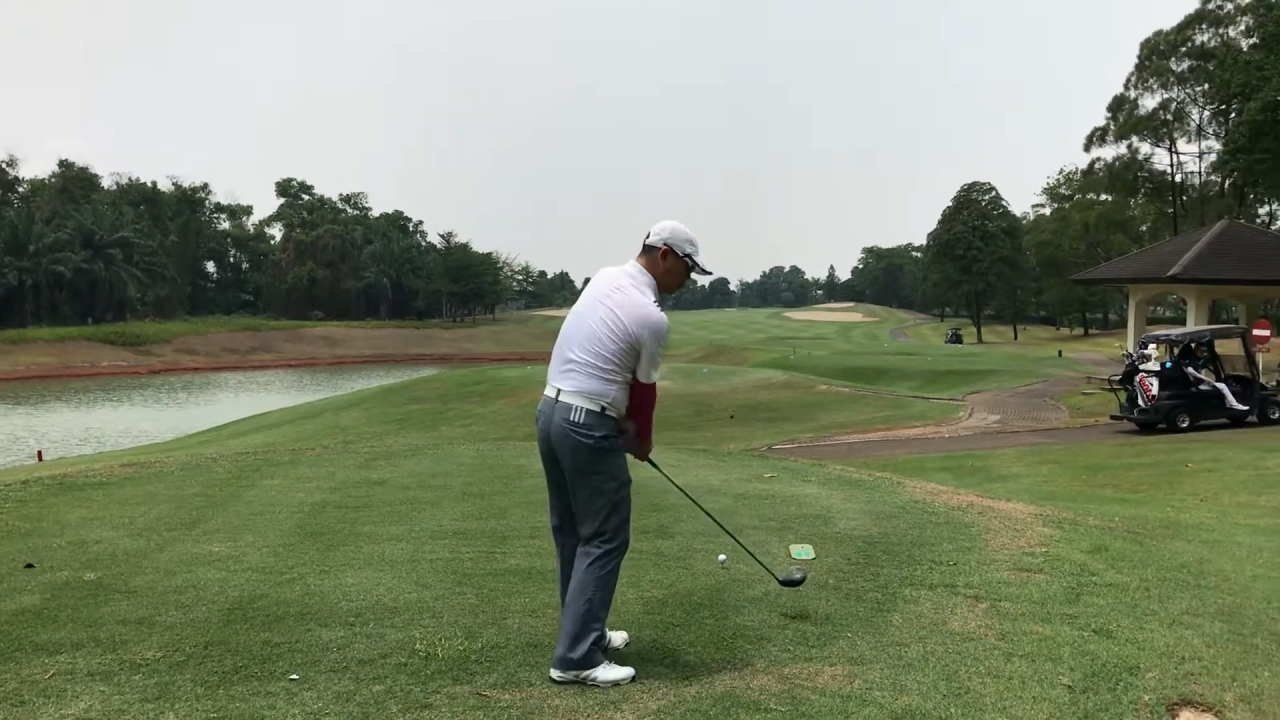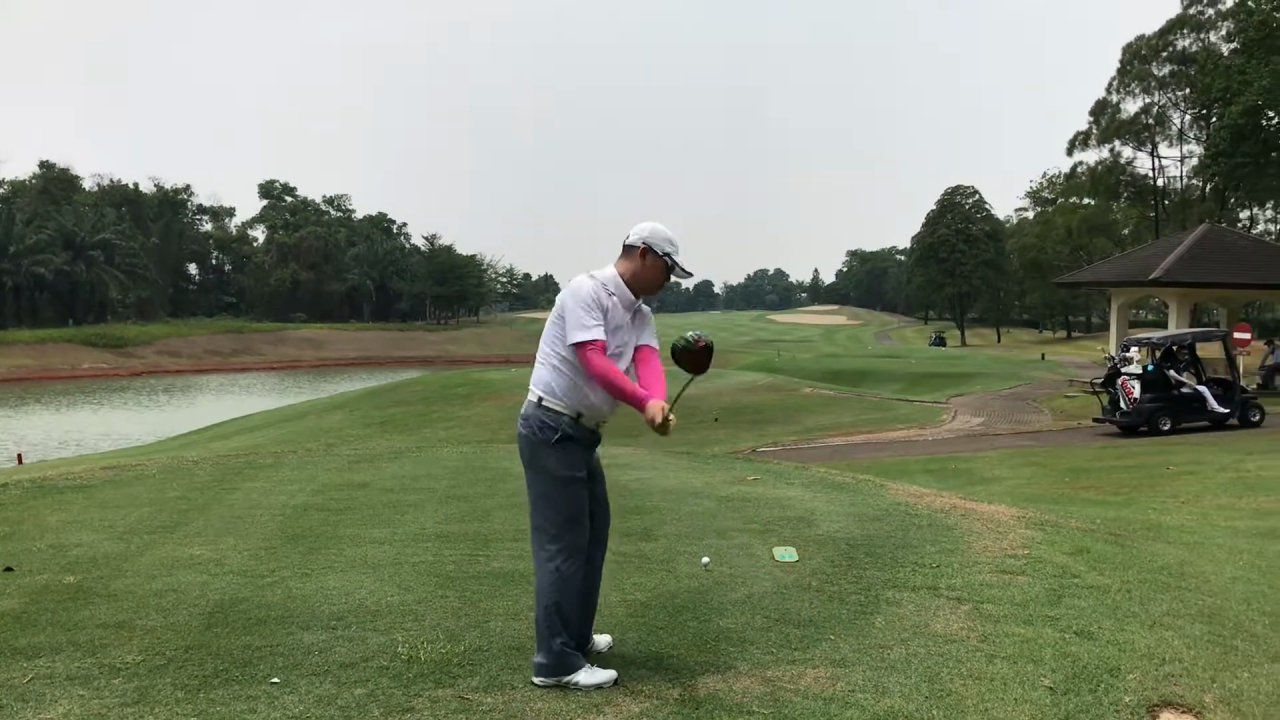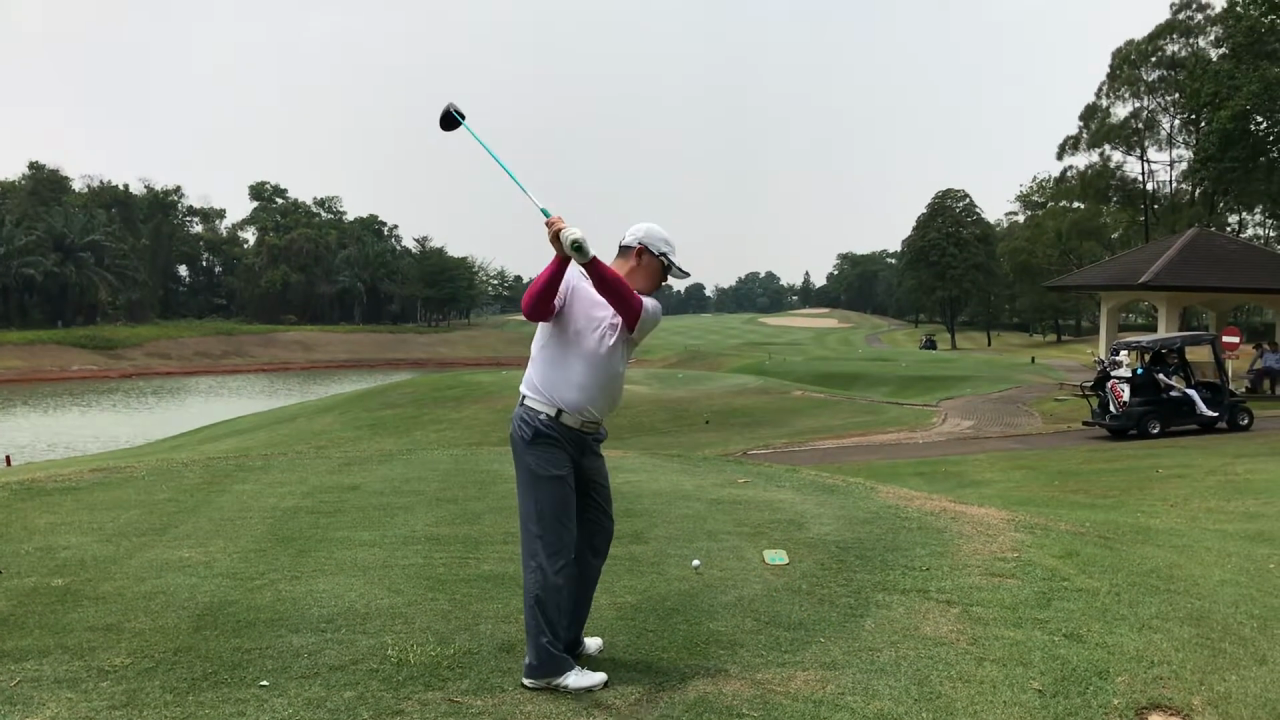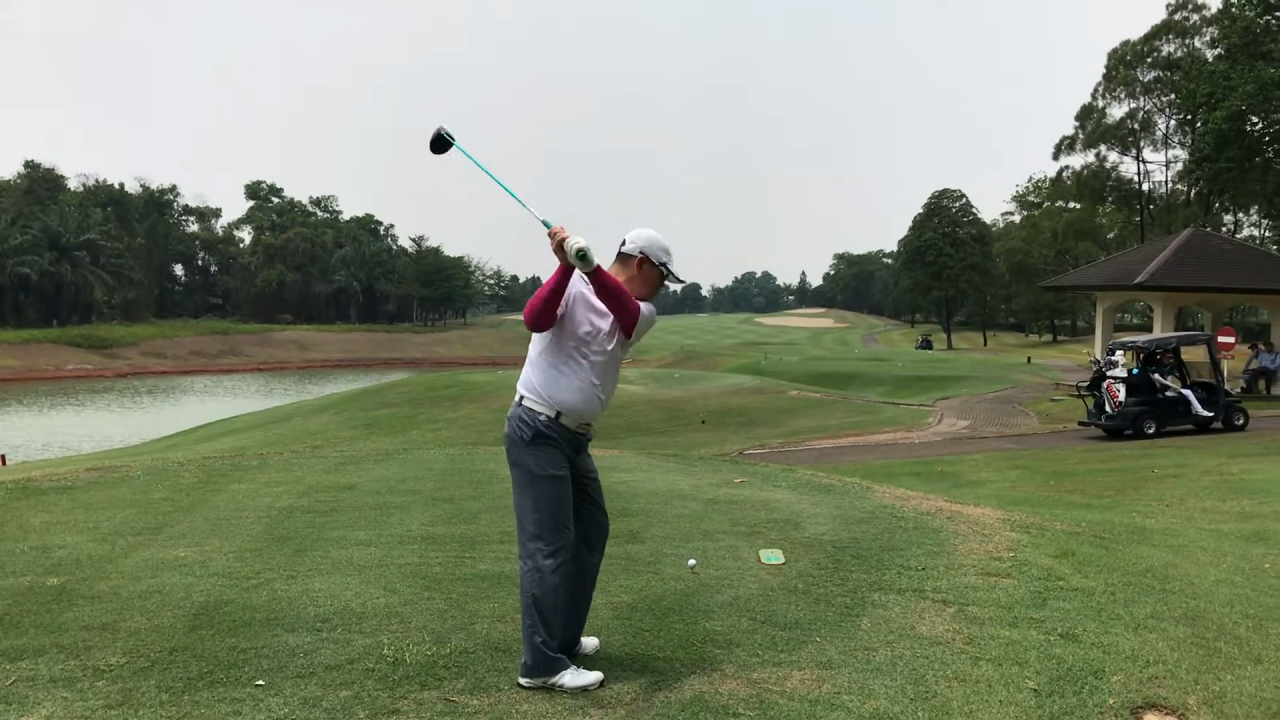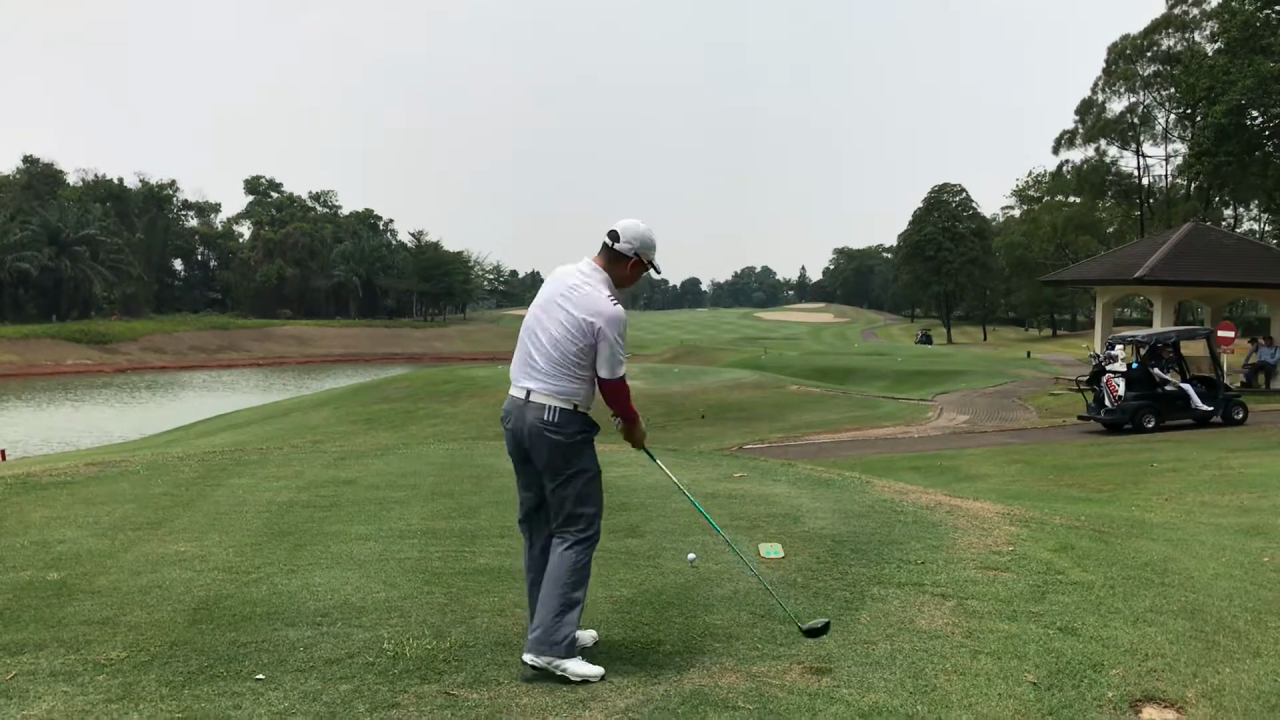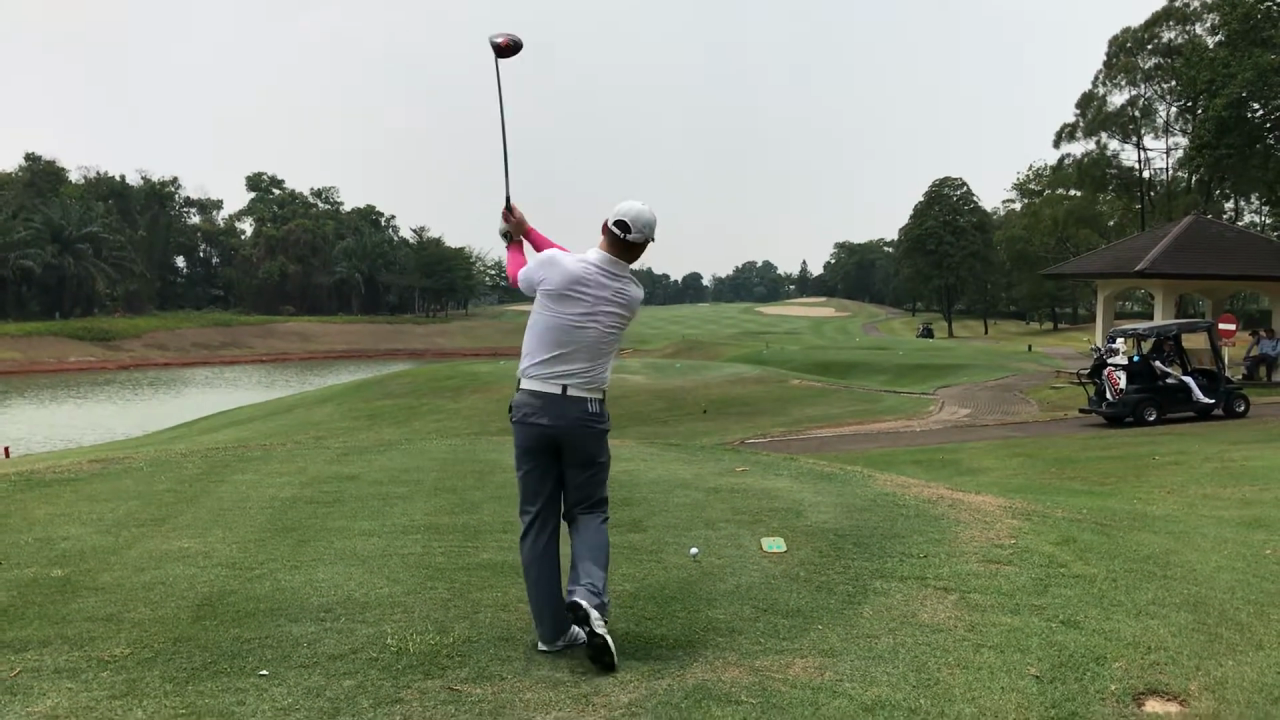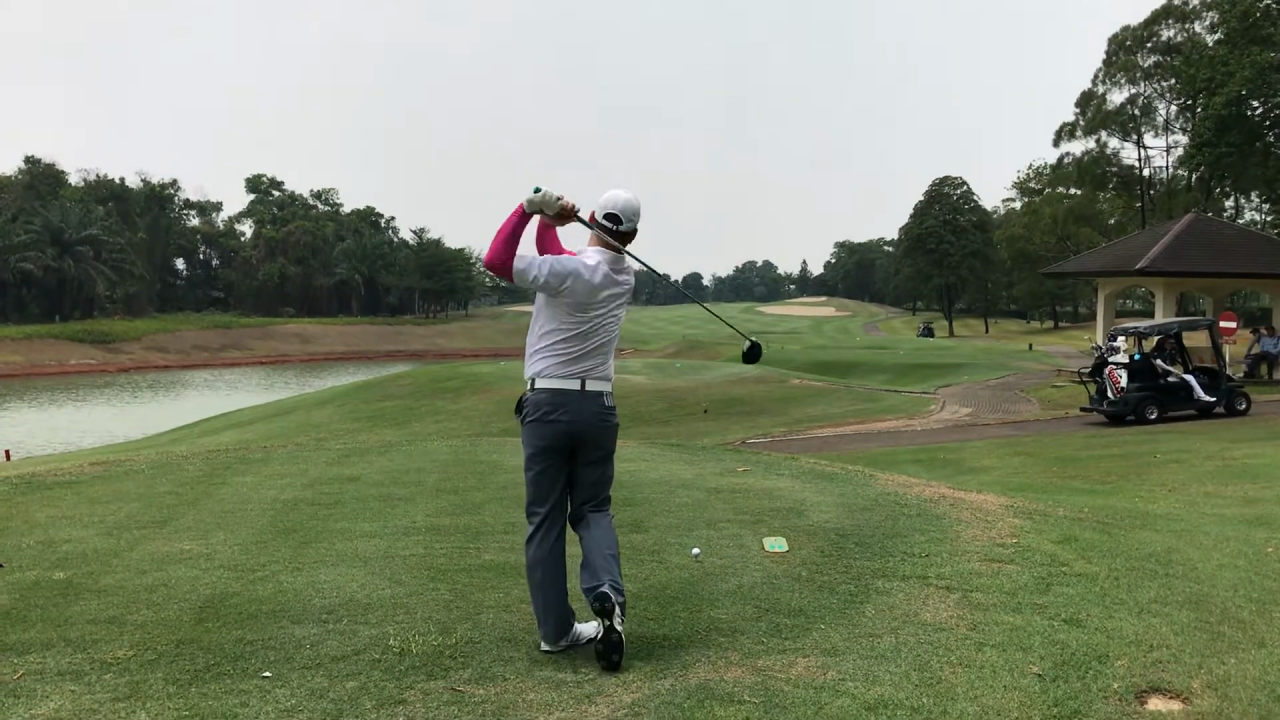
dt=0.3s
person 1, frame 1
left shoulder: (605, 279)
right shoulder: (652, 319)
right elbow: (643, 392)
left wrist: (622, 423)
right wrist: (641, 437)
left hip: (552, 413)
right hip: (589, 426)
left knee: (573, 533)
right knee: (604, 540)
left ankle: (582, 631)
right ankle: (574, 657)
person 1, frame 2
left shoulder: (641, 314)
right shoulder: (586, 289)
left elbow: (650, 361)
right elbow: (595, 362)
left wrist: (659, 402)
right wrist: (642, 404)
left hip: (579, 433)
right hip: (552, 429)
left knee: (590, 534)
right knee: (562, 543)
left ankle: (573, 635)
right ankle: (556, 662)
person 1, frame 3
left shoulder: (646, 308)
right shoulder: (567, 279)
left elbow: (624, 304)
right elbow: (532, 308)
left wrist: (585, 255)
right wrist: (563, 257)
left hip: (586, 437)
right hip: (542, 430)
left knee: (593, 538)
right knee: (551, 546)
left ankle: (564, 639)
right ankle: (545, 663)
person 1, frame 4
left shoulder: (642, 311)
right shoulder: (573, 286)
left elbow: (626, 314)
right elbow: (535, 319)
left wrist: (588, 261)
right wrist: (567, 266)
left hip: (569, 436)
right hip: (537, 431)
left knee: (590, 535)
right knee: (548, 543)
left ankle: (562, 638)
right ankle: (542, 663)
person 1, frame 5
left shoulder: (569, 278)
right shoulder: (608, 312)
right elbow: (613, 387)
left wrist: (625, 411)
right wrist: (632, 423)
left hip: (521, 412)
right hip: (560, 423)
left knee: (542, 527)
right knee: (576, 530)
left ankle: (550, 628)
right ankle: (548, 645)
person 1, frame 6
left shoulder: (554, 267)
right shoulder: (632, 295)
left elbow: (516, 274)
left wrist: (512, 235)
right wrist: (525, 230)
left hip: (533, 407)
right hip: (586, 412)
left knee: (539, 520)
right knee: (589, 513)
left ankle: (552, 628)
right ankle: (588, 596)
person 1, frame 7
left shoulder: (571, 271)
right shoulder: (626, 277)
left elbow: (496, 262)
left wrist: (530, 210)
right wrist: (546, 220)
left hip: (546, 406)
right hip: (597, 408)
left knee: (544, 520)
right knee: (593, 510)
left ankle: (556, 629)
right ankle: (607, 595)
